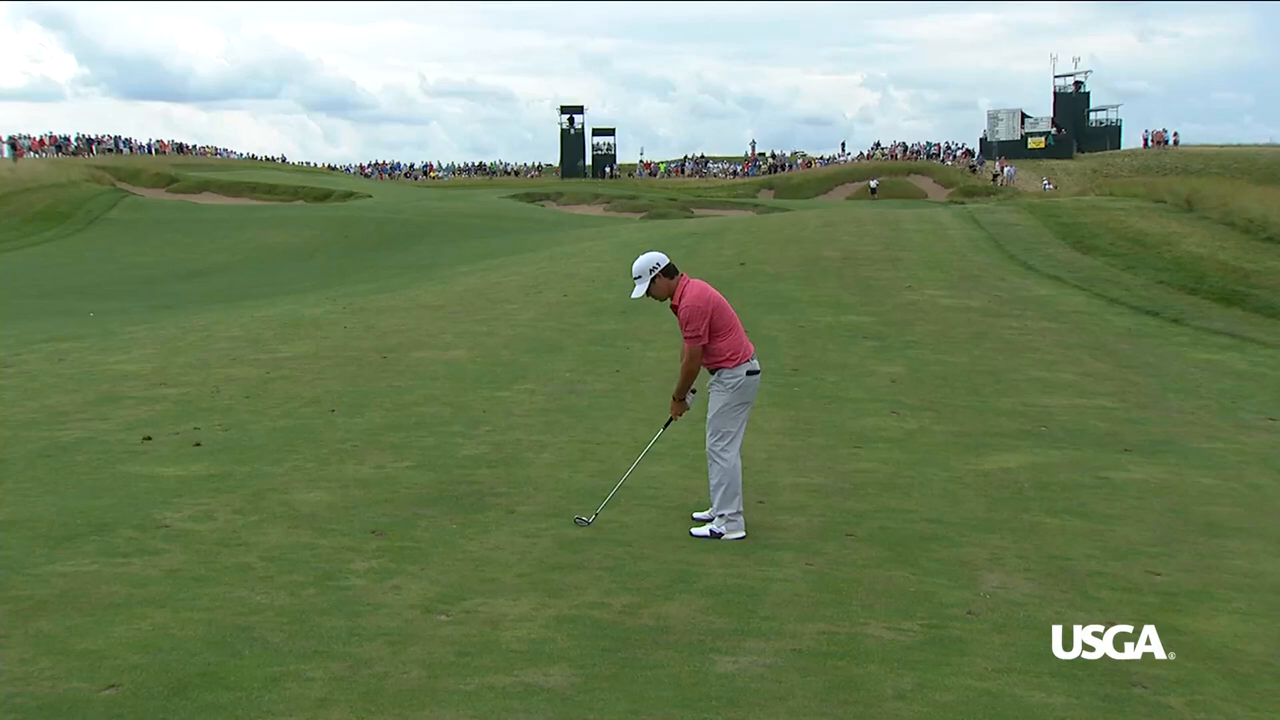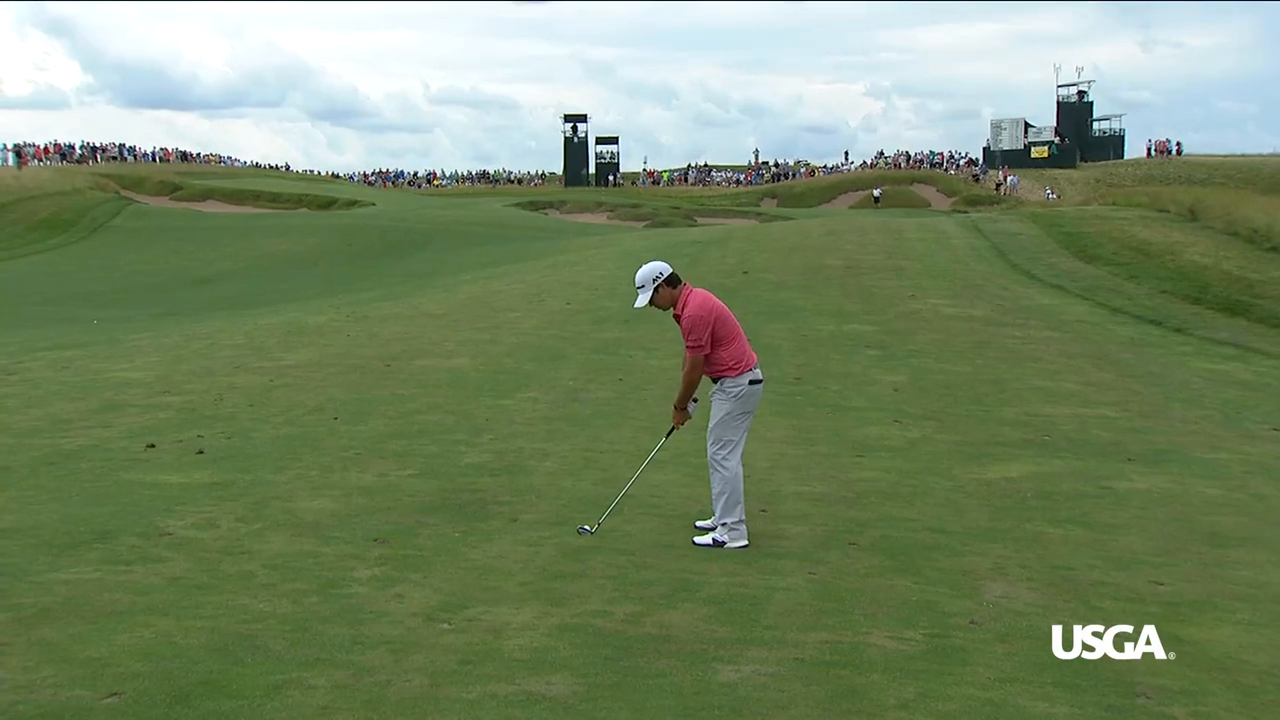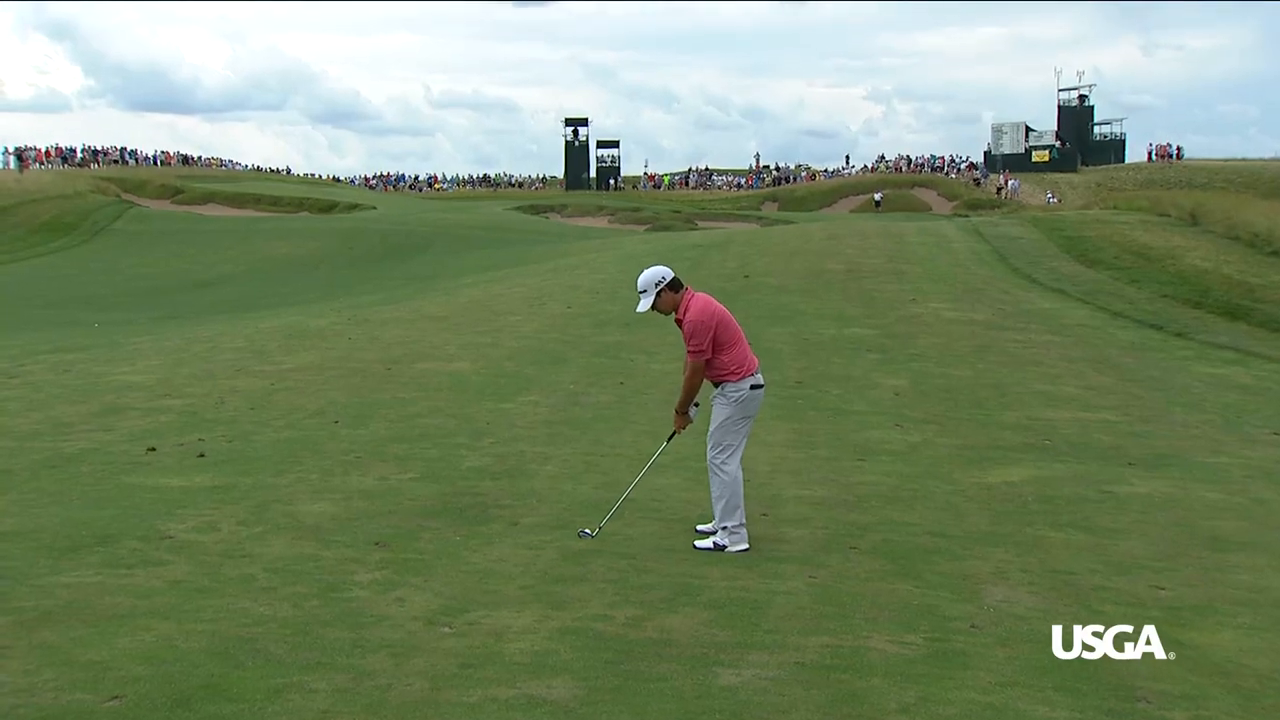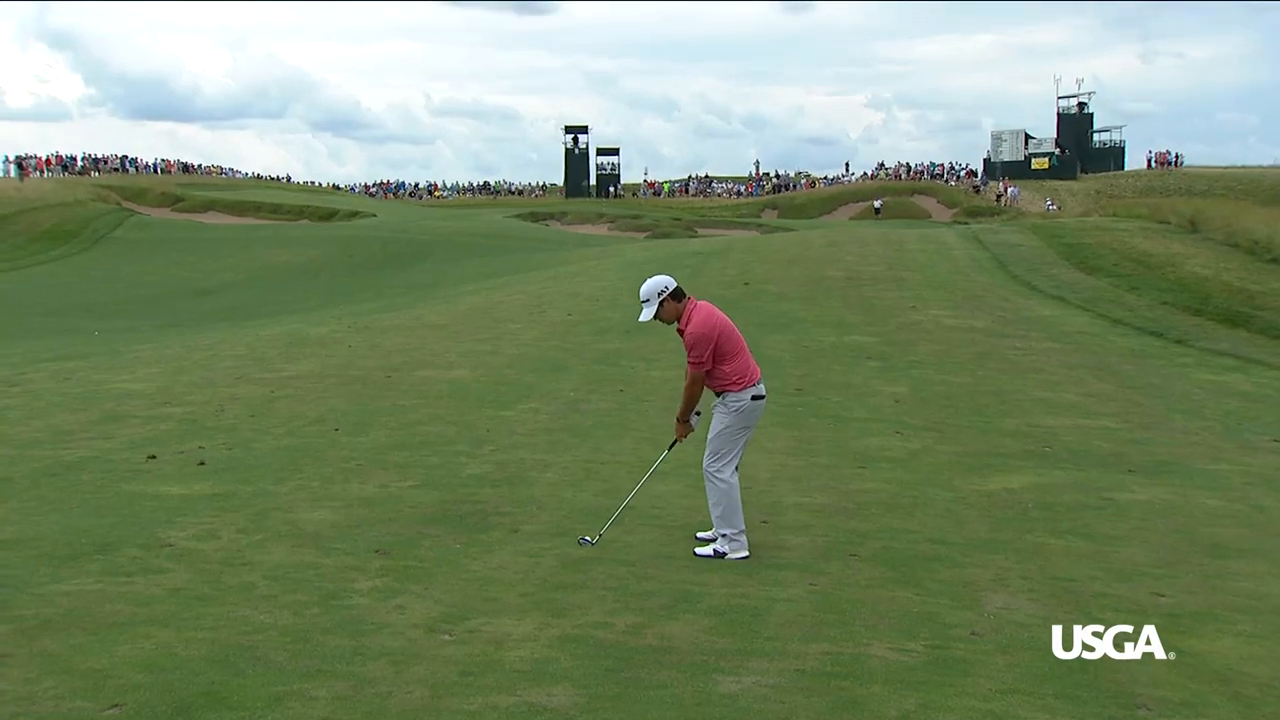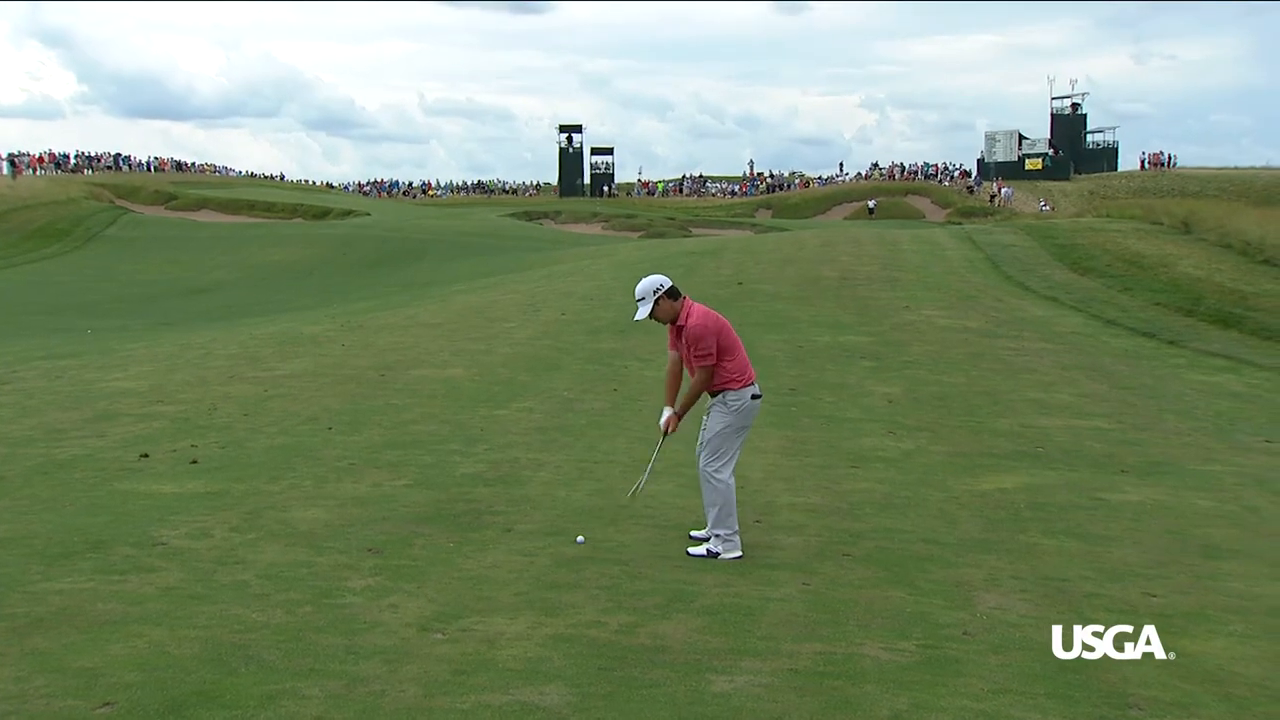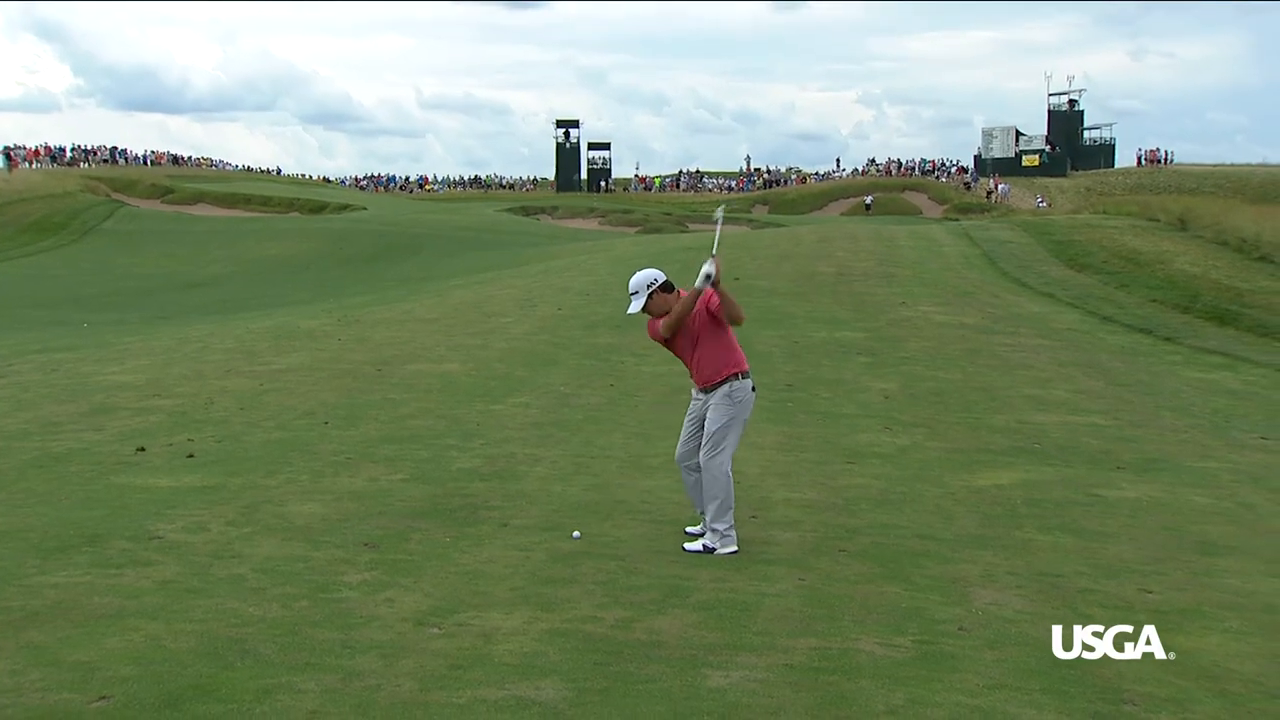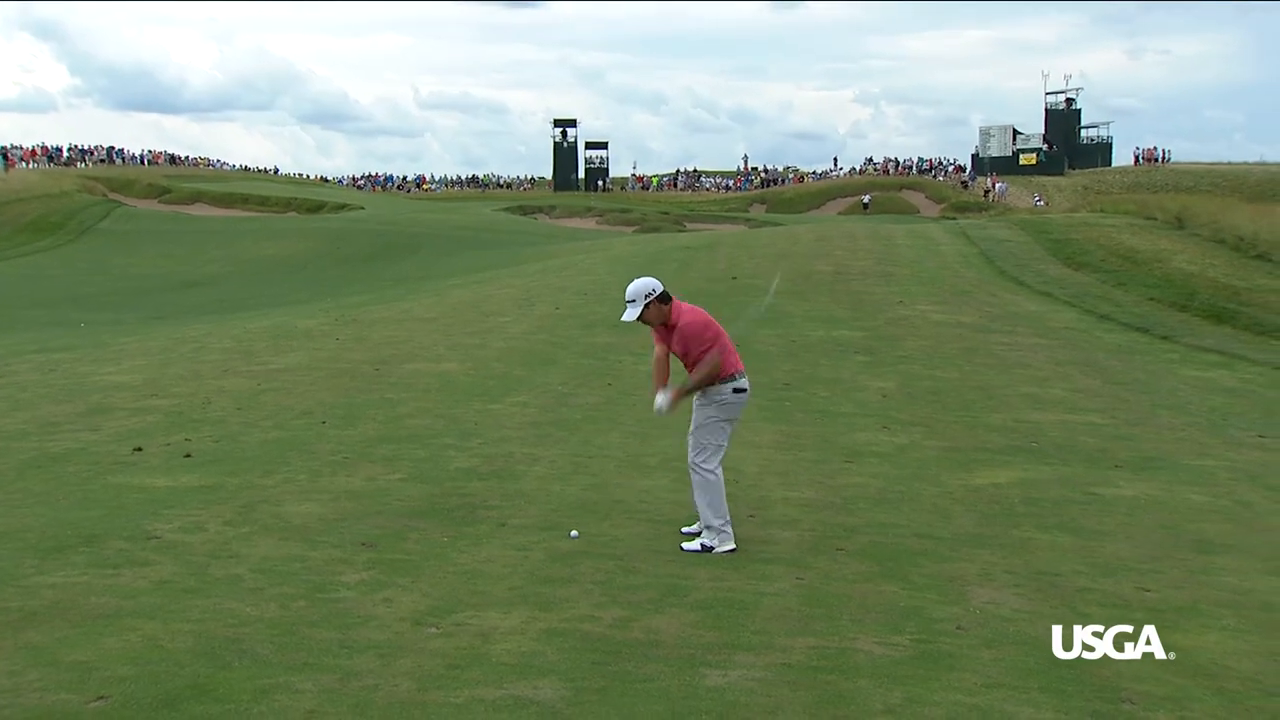
dt=0.3s
person 1, frame 1
left shoulder: (692, 302)
right shoulder: (690, 290)
left elbow: (693, 359)
right elbow: (688, 349)
left wrist: (677, 398)
right wrist: (681, 392)
left hip: (734, 375)
right hip: (733, 372)
left knee: (721, 447)
right knee: (719, 444)
left ankle: (729, 523)
right ankle: (723, 509)
person 1, frame 2
left shoulder: (694, 312)
right shoulder: (691, 300)
left elbow: (694, 368)
right elbow: (690, 357)
left wrist: (679, 406)
right wrist: (684, 400)
left hip: (737, 384)
right hip: (735, 381)
left knee: (723, 455)
right knee: (720, 451)
left ankle: (732, 531)
right ankle: (726, 517)
person 1, frame 3
left shoulder: (696, 316)
right shoulder: (694, 303)
left elbow: (695, 373)
right elbow: (691, 361)
left wrist: (680, 411)
right wrist: (685, 405)
left hip: (738, 388)
right hip: (736, 385)
left knee: (722, 458)
right knee: (720, 455)
left ankle: (733, 535)
right ankle: (726, 521)
person 1, frame 4
left shoulder: (698, 329)
right shoulder: (697, 311)
left elbow: (695, 383)
right elbow: (691, 369)
left wrist: (681, 419)
right wrist: (685, 413)
left hip: (739, 398)
right hip: (740, 394)
left knee: (717, 467)
right knee: (721, 464)
left ankle: (733, 542)
right ankle: (725, 528)
person 1, frame 5
left shoulder: (698, 324)
right shoulder: (679, 322)
left elbow: (702, 379)
right elbow: (674, 366)
left wrist: (679, 414)
right wrist: (668, 410)
left hip: (736, 398)
right hip: (726, 396)
left knee: (714, 467)
right knee: (708, 461)
left ankle: (726, 543)
right ankle: (719, 528)
person 1, frame 6
left shoulder: (706, 297)
right shoulder: (655, 326)
left elbow: (737, 318)
right elbow: (673, 323)
left wrist: (715, 283)
right wrist: (699, 285)
left hip: (732, 391)
right hip: (703, 394)
left knee: (713, 462)
right knee: (687, 459)
left ankle: (722, 538)
right ankle: (711, 522)
person 1, frame 7
left shoulder: (692, 323)
right shoulder: (660, 326)
left elbow: (714, 367)
right elbow: (660, 358)
left wrist: (678, 393)
right wrist: (661, 393)
left hip: (722, 391)
right hip: (715, 390)
left knee: (703, 461)
right knee: (703, 458)
left ankle: (718, 536)
right ankle: (711, 520)
